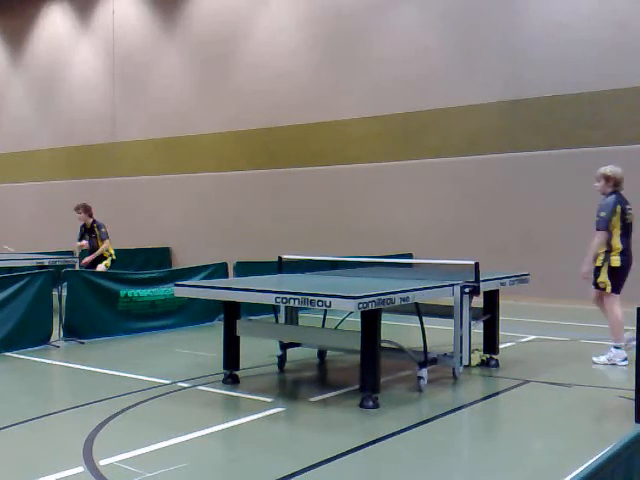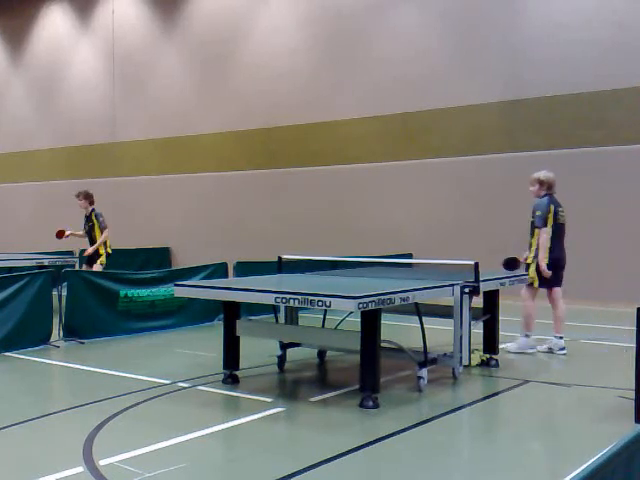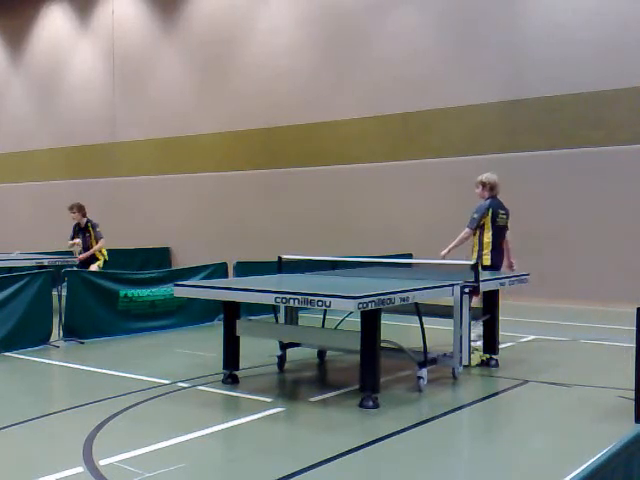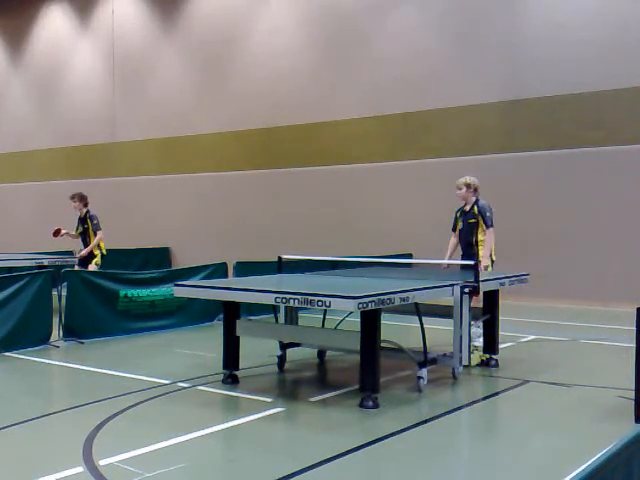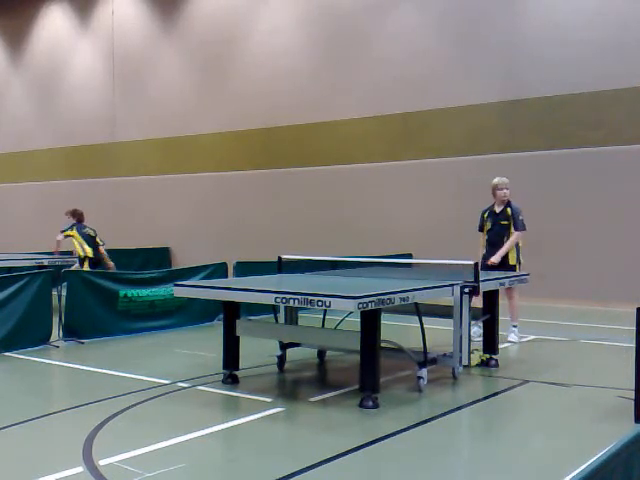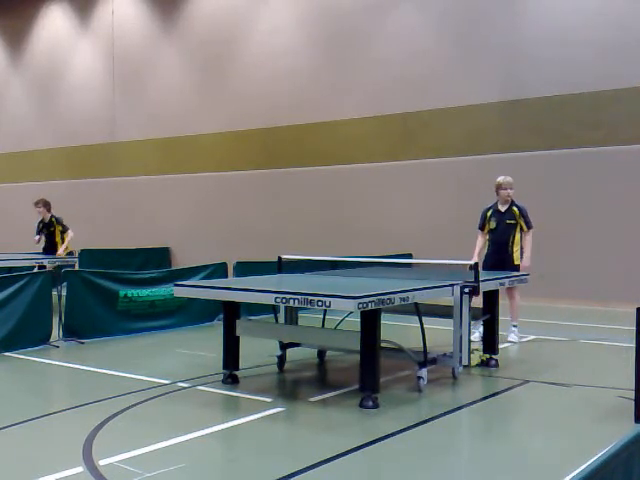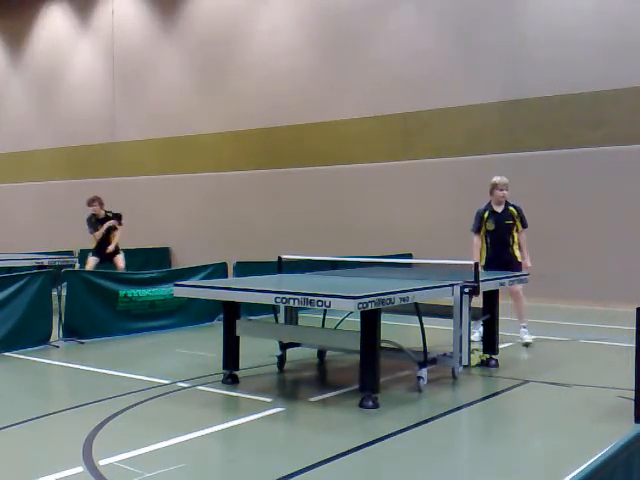
dt=0.7s
person 1, frame 1
left shoulder: (609, 203)
right shoulder: (622, 202)
left elbow: (601, 235)
left wrist: (587, 262)
left hip: (611, 261)
right hip: (620, 260)
left knee: (611, 303)
right knee: (598, 298)
left ankle: (619, 351)
right ankle: (624, 337)
person 1, frame 2
left shoulder: (541, 204)
right shoulder: (557, 205)
left elbow: (543, 233)
left wrist: (541, 261)
right wrist: (528, 254)
left hip: (544, 259)
right hip: (558, 258)
left knee: (527, 295)
right knee: (556, 298)
left ankle: (526, 340)
right ankle: (558, 342)
person 1, frame 3
left shoulder: (484, 207)
right shoulder: (502, 208)
left elbow: (468, 232)
right elbow: (505, 236)
left wrist: (448, 249)
right wrist: (509, 258)
left hip: (485, 258)
right hip: (495, 258)
left knee: (487, 297)
right knee: (481, 294)
right ankle: (478, 331)
person 1, frame 4
left shoulder: (482, 207)
right shoulder: (460, 212)
left elbow: (490, 232)
right elbow: (455, 237)
left wrist: (486, 257)
right wrist: (446, 258)
left hip: (480, 257)
right hip: (467, 258)
right ankle: (476, 328)
person 1, frame 5
left shoulder: (514, 211)
right shoulder: (486, 213)
left elbow: (517, 235)
left wrist: (499, 255)
right wrist: (482, 257)
left hip: (509, 259)
right hip: (489, 258)
left knee: (510, 291)
left ankle: (514, 328)
right ankle: (479, 326)
person 1, frame 6
left shoulder: (519, 210)
right shoulder: (488, 211)
left elbow: (527, 234)
right elbow: (482, 235)
left wrist: (526, 257)
right wrist: (475, 256)
left hip: (512, 259)
right hip: (491, 258)
left knee: (512, 290)
left ankle: (514, 328)
right ankle: (481, 326)
person 1, frame 7
left shoulder: (515, 210)
right shoulder: (482, 213)
left elbow: (521, 234)
right elbow: (477, 237)
left wrist: (526, 257)
right wrist: (476, 261)
left hip: (512, 258)
right hip: (490, 260)
left knee: (516, 290)
left ankle: (523, 328)
right ankle: (480, 326)
